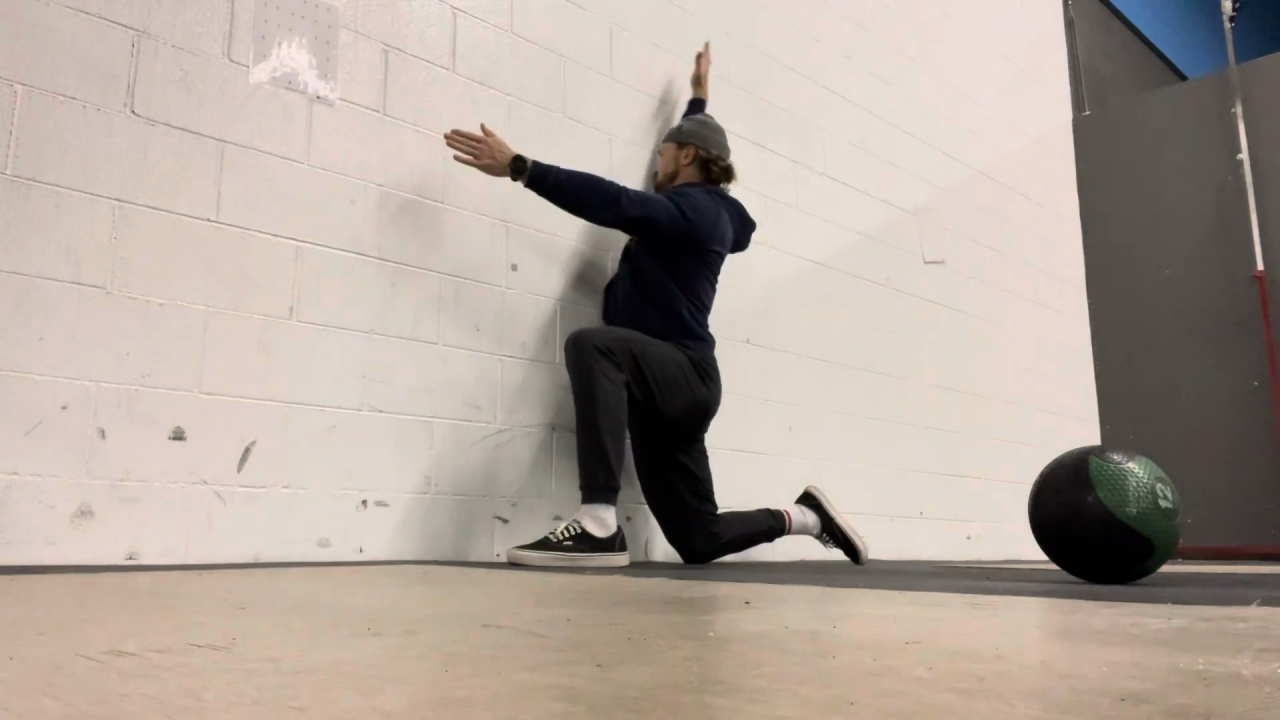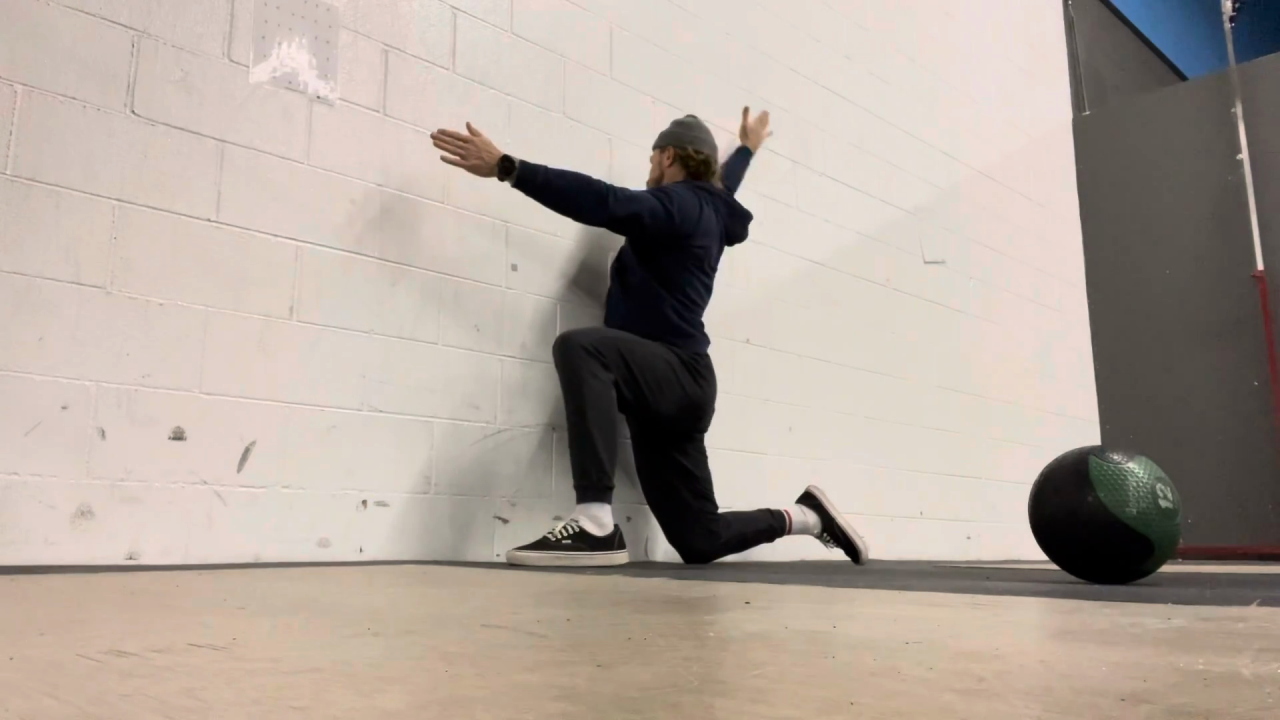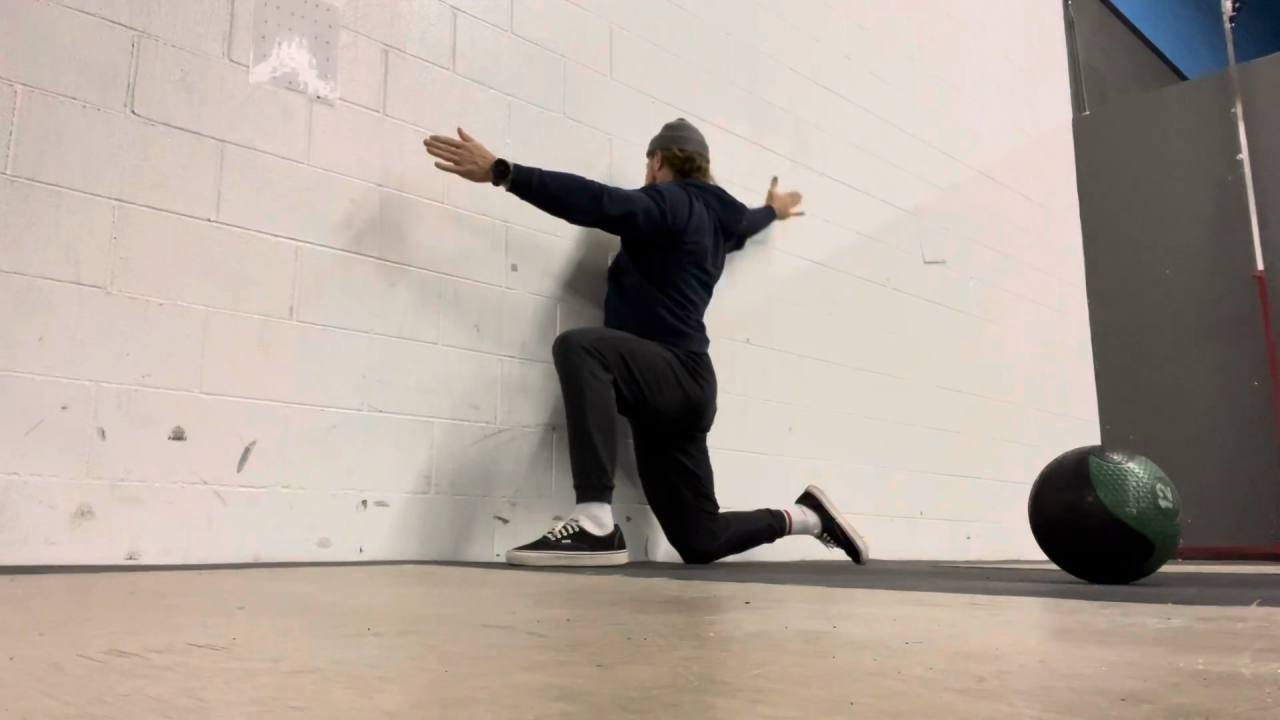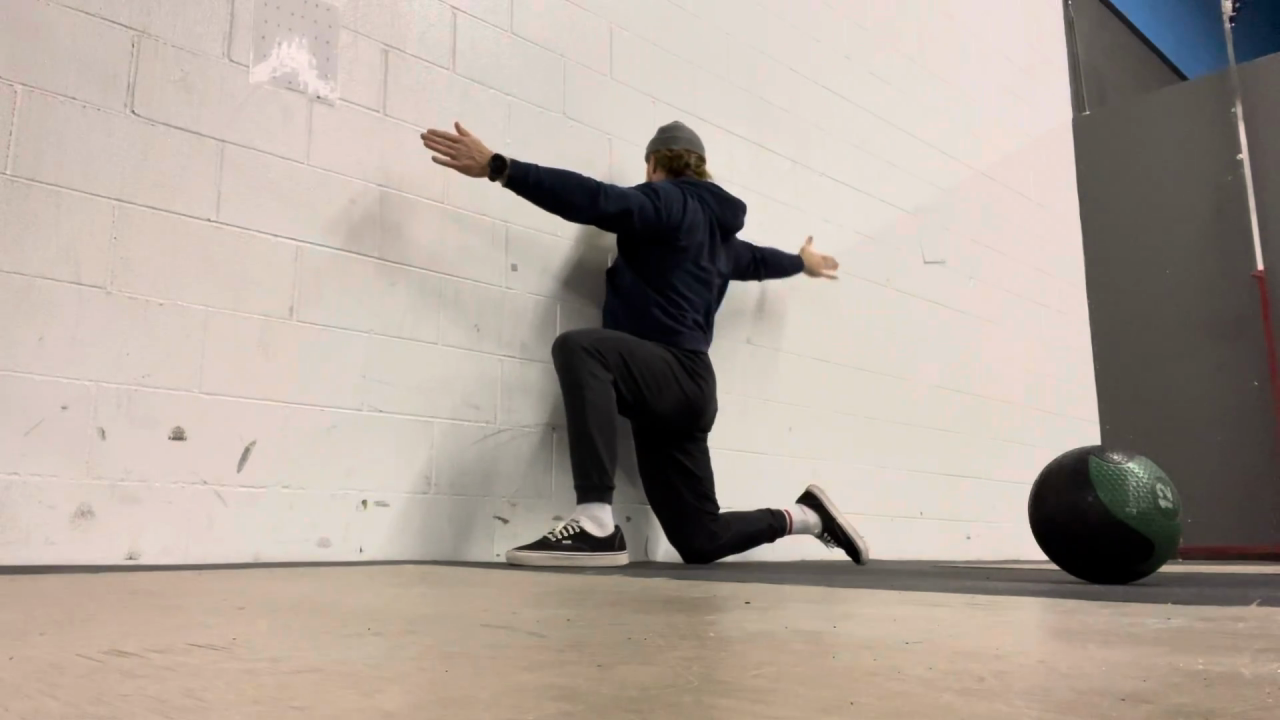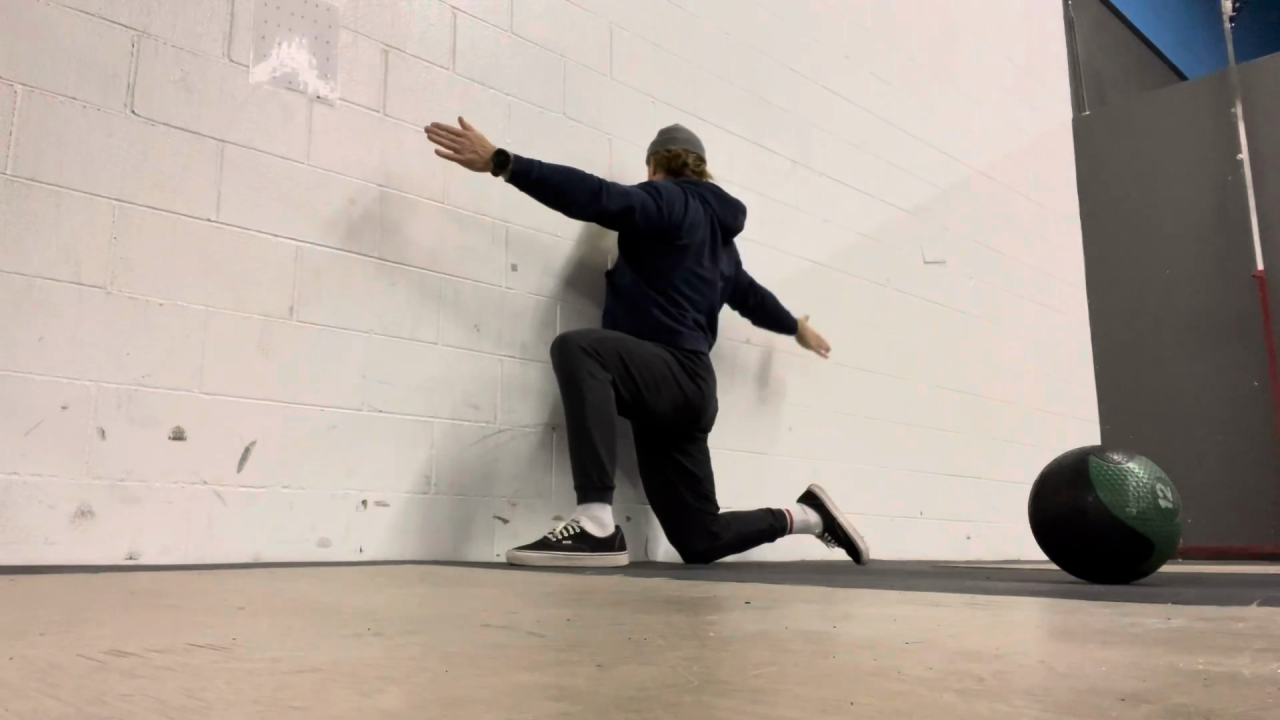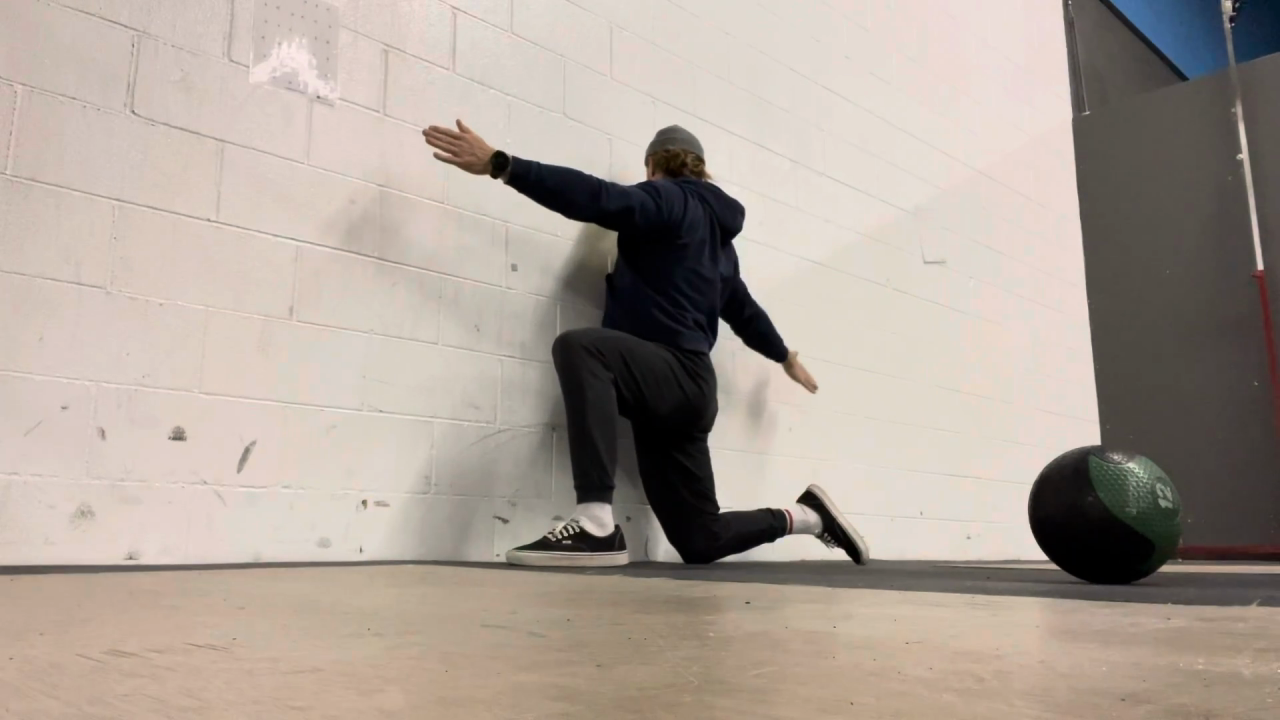
dt=0.3s
person 1, frame 1
left shoulder: (696, 209)
right shoulder: (700, 206)
left elbow: (614, 203)
left wrist: (518, 166)
right wrist: (697, 98)
left hip: (683, 377)
right hip: (670, 385)
right knee: (700, 541)
left ankle: (599, 526)
right ankle: (805, 517)
person 1, frame 2
left shoulder: (680, 206)
right shoulder: (706, 212)
left elbow: (601, 202)
right elbow: (723, 188)
left wrist: (505, 166)
right wrist: (746, 151)
left hip: (677, 377)
right hip: (674, 386)
right knee: (699, 540)
left ankle: (595, 526)
right ankle: (806, 516)
person 1, frame 3
left shoulder: (673, 203)
right shoulder: (710, 217)
left elbow: (596, 203)
right elbow: (742, 222)
left wrist: (500, 171)
right wrist: (772, 211)
left hip: (677, 377)
right hip: (681, 387)
right knee: (700, 541)
left ankle: (595, 526)
right ankle: (806, 516)
person 1, frame 4
left shoulder: (668, 201)
right shoulder: (713, 224)
left elbow: (593, 200)
right elbow: (752, 260)
left wrist: (496, 166)
right wrist: (800, 261)
left hip: (675, 376)
right hip: (682, 386)
right knee: (700, 541)
left ankle: (596, 527)
right ankle: (806, 516)
person 1, frame 5
left shoulder: (669, 201)
right shoulder: (716, 229)
left elbow: (596, 197)
right elbow: (749, 293)
left wrist: (500, 162)
right wrist: (795, 327)
left hip: (675, 377)
right hip: (685, 387)
right knee: (701, 542)
left ankle: (596, 527)
right ankle: (807, 516)
person 1, frame 6
left shoulder: (668, 201)
right shoulder: (714, 229)
left elbow: (595, 198)
right elbow: (741, 305)
left wrist: (498, 163)
right wrist: (787, 356)
left hip: (676, 377)
right hip: (684, 387)
right knee: (700, 541)
left ankle: (596, 526)
right ankle: (808, 517)
